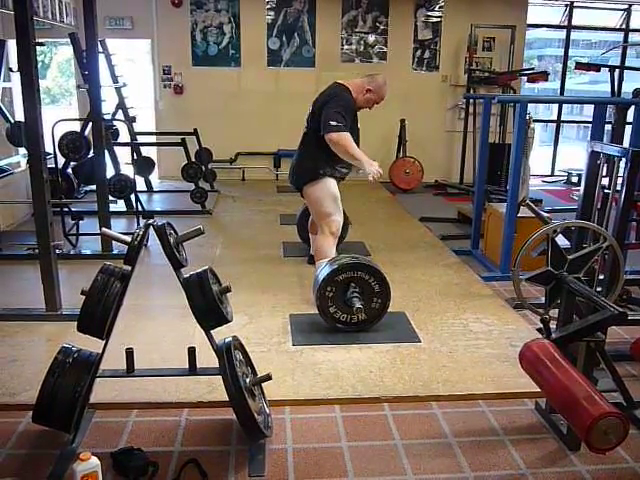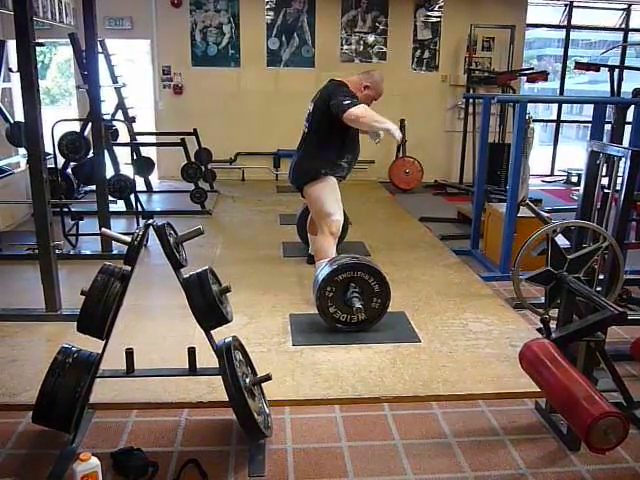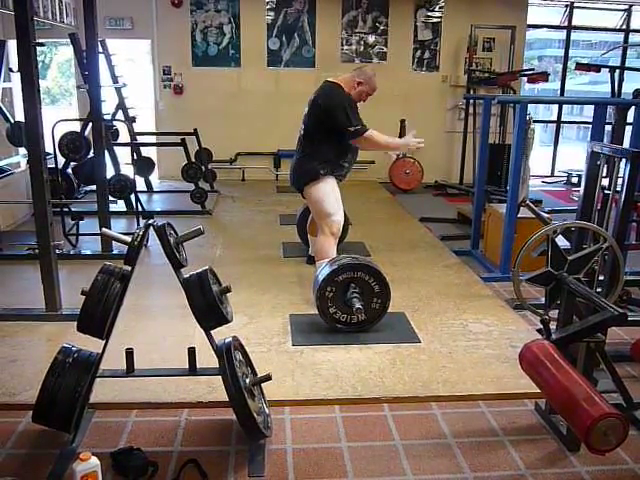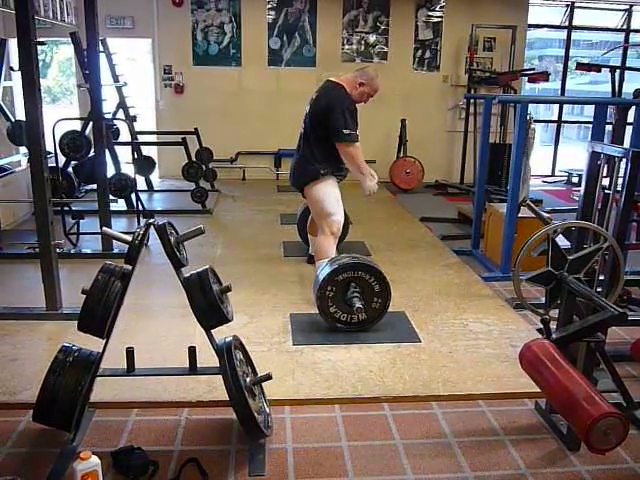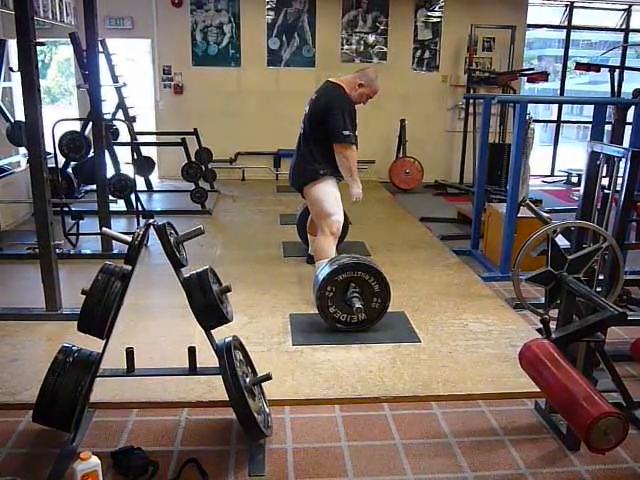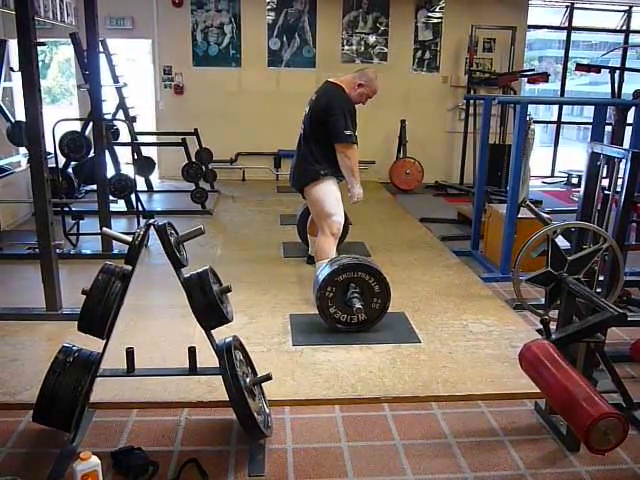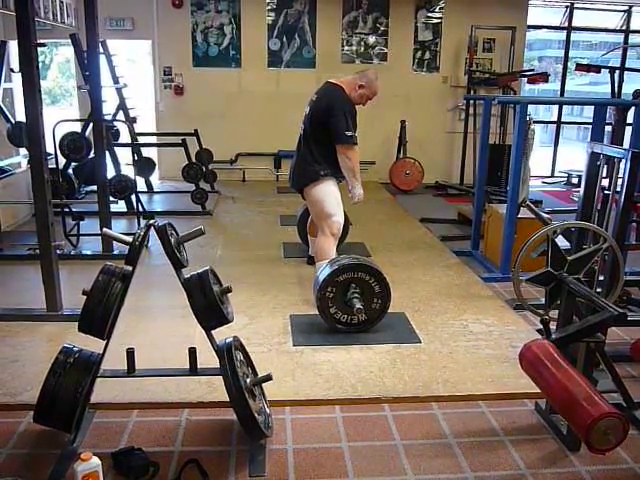
dt=0.3s
person 1, frame 1
left shoulder: (339, 94)
right shoulder: (341, 100)
right elbow: (335, 136)
left wrist: (360, 158)
right wrist: (364, 163)
left hip: (314, 169)
right hip: (317, 171)
left knee: (320, 214)
right knee: (331, 226)
left ankle: (316, 254)
person 1, frame 2
left shoulder: (337, 90)
right shoulder: (341, 94)
left elbow: (350, 121)
right elbow: (356, 114)
left wrist: (371, 129)
right wrist: (388, 125)
left hip: (315, 167)
right hip: (318, 170)
left knee: (321, 214)
right knee: (331, 226)
left ankle: (315, 253)
person 1, frame 3
left shoulder: (331, 92)
right shoulder: (338, 99)
left elbow: (354, 135)
right elbow: (361, 138)
left wrist: (390, 145)
right wrist: (401, 144)
left hip: (315, 168)
right hip: (317, 172)
left knee: (321, 213)
right knee: (333, 226)
left ankle: (315, 254)
person 1, frame 4
left shoulder: (330, 91)
right shoulder: (339, 101)
left elbow: (345, 141)
right elbow: (347, 146)
left wrist: (364, 169)
right wrist: (365, 178)
left hip: (312, 168)
right hip: (317, 171)
left knee: (320, 215)
right knee: (332, 226)
left ankle: (315, 253)
person 1, frame 5
left shoulder: (329, 90)
right shoulder: (339, 101)
right elbow: (344, 148)
left wrist: (352, 178)
right wrist: (354, 183)
left hip: (311, 167)
right hip: (317, 171)
left knee: (319, 214)
right knee: (331, 227)
left ankle: (314, 253)
person 1, frame 6
left shoulder: (328, 90)
right shoulder: (340, 102)
right elbow: (345, 148)
right wrist: (355, 184)
left hip: (311, 167)
right hip: (317, 172)
left knee: (320, 215)
right knee: (332, 227)
left ankle: (314, 254)
person 1, frame 7
left shoulder: (328, 91)
right shoulder: (341, 103)
right elbow: (346, 149)
right wrist: (356, 184)
left hip: (310, 167)
right hip: (317, 172)
left knee: (320, 215)
right knee: (332, 227)
left ankle: (314, 255)
